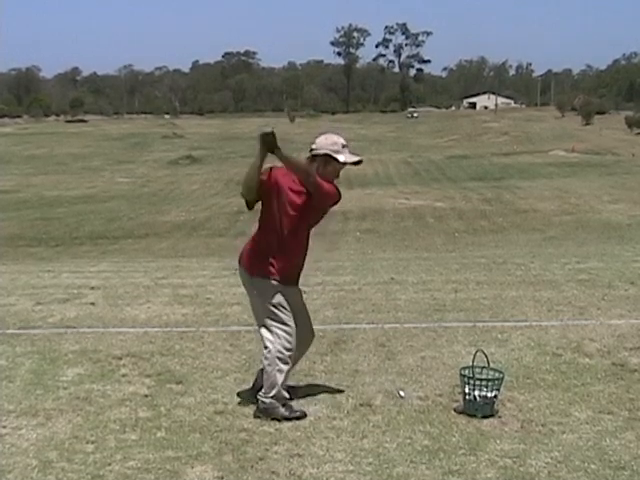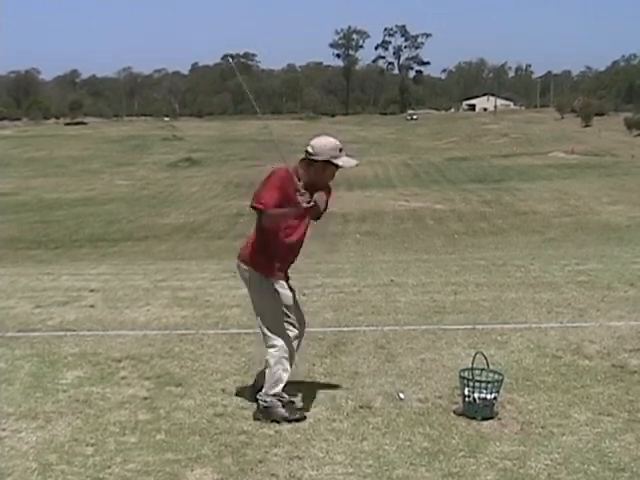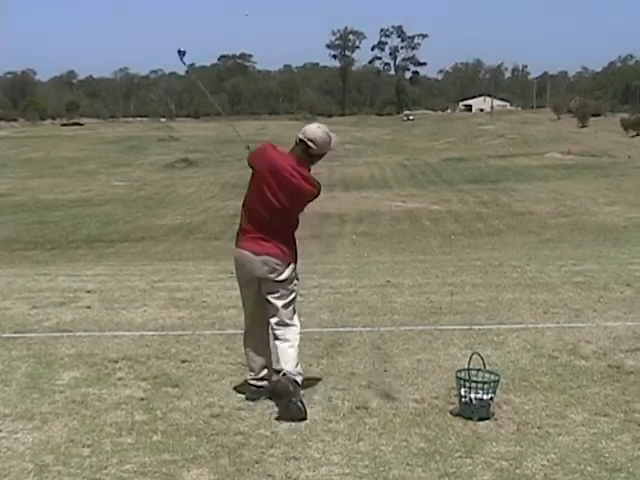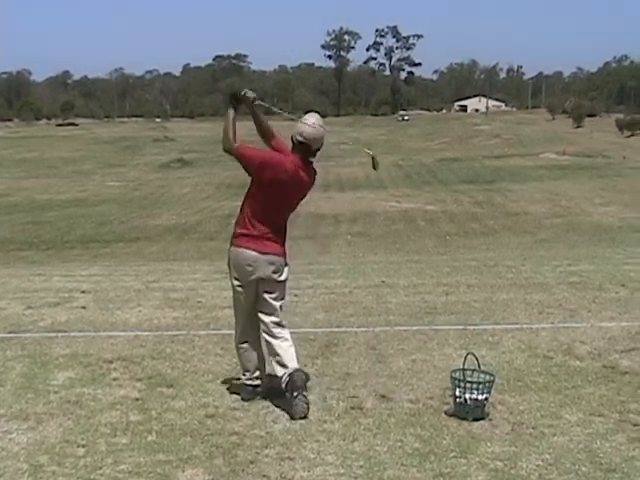
dt=0.3s
person 1, frame 1
left shoulder: (330, 193)
right shoulder: (276, 177)
left elbow: (307, 178)
right elbow: (247, 194)
left wrist: (277, 151)
right wrist: (262, 155)
left hip: (287, 276)
right hip: (260, 270)
left knee: (303, 334)
right knee: (282, 336)
left ankle: (264, 383)
right ankle: (269, 401)
person 1, frame 2
left shoulder: (320, 189)
right shoulder: (279, 178)
left elbow: (319, 205)
right elbow: (264, 218)
left wrist: (312, 205)
right wrist: (295, 210)
left hip: (274, 268)
right hip: (261, 268)
left knee: (294, 327)
right knee: (284, 332)
left ankle: (265, 383)
right ankle: (270, 402)
person 1, frame 3
left shoulder: (268, 156)
right shoulder: (310, 186)
left hip: (245, 253)
right hip: (278, 260)
left knee: (254, 323)
right knee: (284, 325)
left ankle: (257, 382)
right ankle: (287, 380)
person 1, frame 4
left shoulder: (276, 163)
right shoulder: (309, 175)
left elbow: (229, 146)
right elbow: (272, 139)
left wrist: (233, 108)
right wrist: (253, 108)
left hip: (243, 251)
right hip: (274, 256)
left knee: (246, 323)
right knee: (274, 323)
left ankle: (252, 381)
right ankle: (290, 376)
